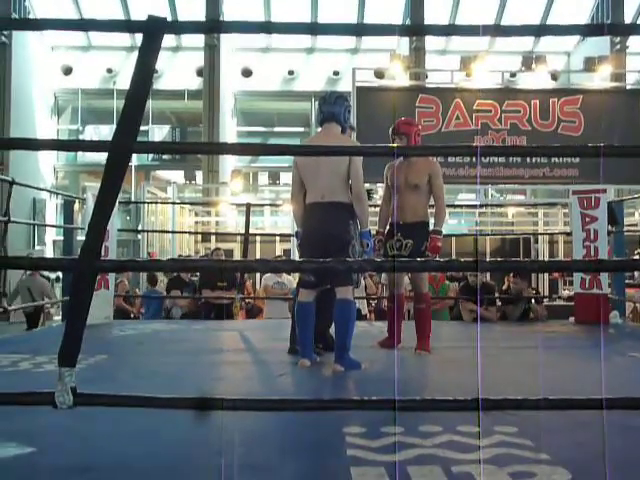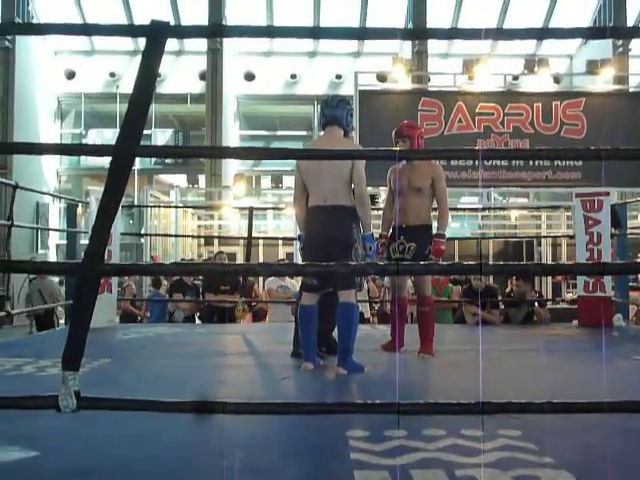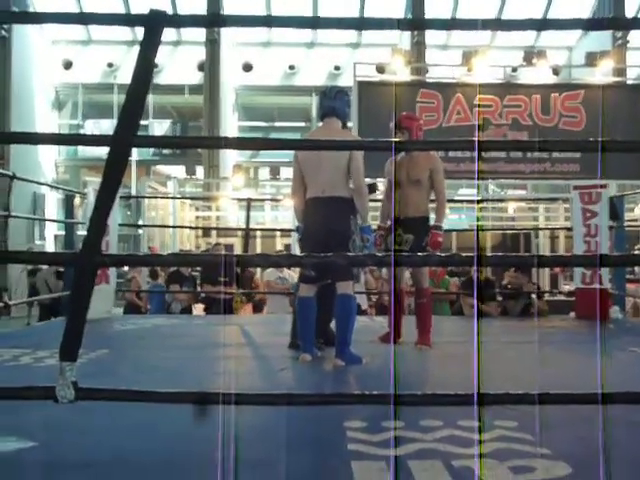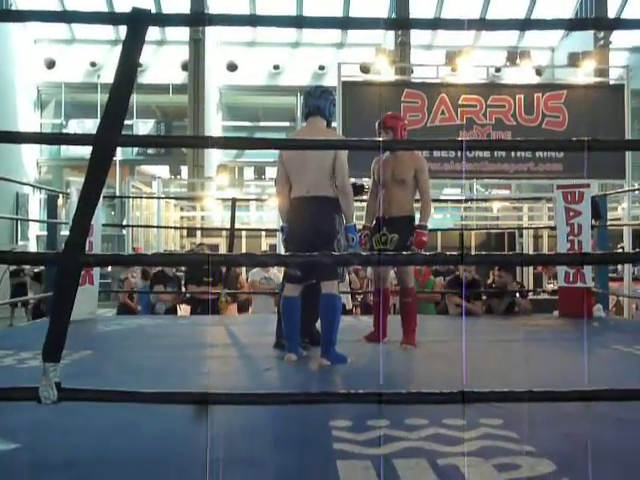
dt=0.2s
person 1, frame 1
left shoulder: (303, 148)
right shoulder: (350, 145)
left elbow: (296, 197)
right elbow: (358, 193)
left wrist: (300, 229)
right wrist: (365, 229)
left hip: (312, 219)
right hip: (340, 218)
left knee: (307, 288)
right knee: (344, 288)
left ankle: (305, 353)
right ankle: (341, 357)
person 1, frame 2
left shoulder: (306, 152)
right shoulder: (352, 149)
left elbow: (298, 200)
right elbow: (361, 196)
left wrist: (303, 232)
right wrist: (368, 233)
left hip: (314, 223)
right hip: (343, 222)
left knee: (309, 292)
right knee: (347, 292)
left ankle: (308, 357)
right ankle: (345, 360)
person 1, frame 3
right shoulder: (350, 140)
left elbow: (297, 191)
right elbow: (359, 187)
left wrist: (301, 224)
right wrist: (365, 224)
left hip: (313, 214)
right hip: (340, 213)
left knee: (307, 283)
right knee: (345, 283)
left ankle: (306, 348)
right ankle: (342, 352)
person 1, frame 4
right shoulder: (335, 139)
left elbow: (281, 190)
right elbow: (343, 186)
left wrist: (286, 223)
right wrist: (350, 223)
left hip: (298, 215)
right hip: (326, 212)
left knee: (292, 283)
right knee: (330, 282)
left ankle: (291, 348)
right ankle: (328, 351)
person 2, frame 1
left shoulder: (430, 166)
right shoulder: (391, 168)
left elbow: (440, 203)
left wrist: (436, 234)
right wrist: (380, 232)
left hip: (418, 229)
right hip: (395, 229)
left knee: (419, 283)
right knee: (394, 284)
left ankle: (423, 340)
right ankle: (393, 335)
person 2, frame 2
left shoulder: (433, 169)
right shoulder: (394, 172)
left elbow: (443, 206)
left wrist: (440, 237)
right wrist: (383, 235)
left hip: (421, 232)
right hip: (398, 232)
left knee: (423, 287)
right knee: (397, 287)
left ankle: (426, 343)
right ankle: (396, 338)
person 2, frame 3
left shoulder: (431, 161)
right shoulder: (392, 163)
left elbow: (441, 198)
left wrist: (437, 229)
right wrist: (382, 227)
left hip: (419, 224)
right hip: (396, 224)
left knee: (420, 278)
right knee: (395, 278)
left ankle: (424, 334)
right ankle: (394, 330)
person 2, frame 4
left shoulder: (416, 161)
right shoulder: (377, 163)
left elbow: (425, 198)
left wrist: (422, 228)
right wrist: (367, 227)
left hip: (404, 223)
right hip: (381, 223)
left knee: (406, 277)
right knee: (379, 277)
left ankle: (409, 333)
right ankle: (379, 329)
